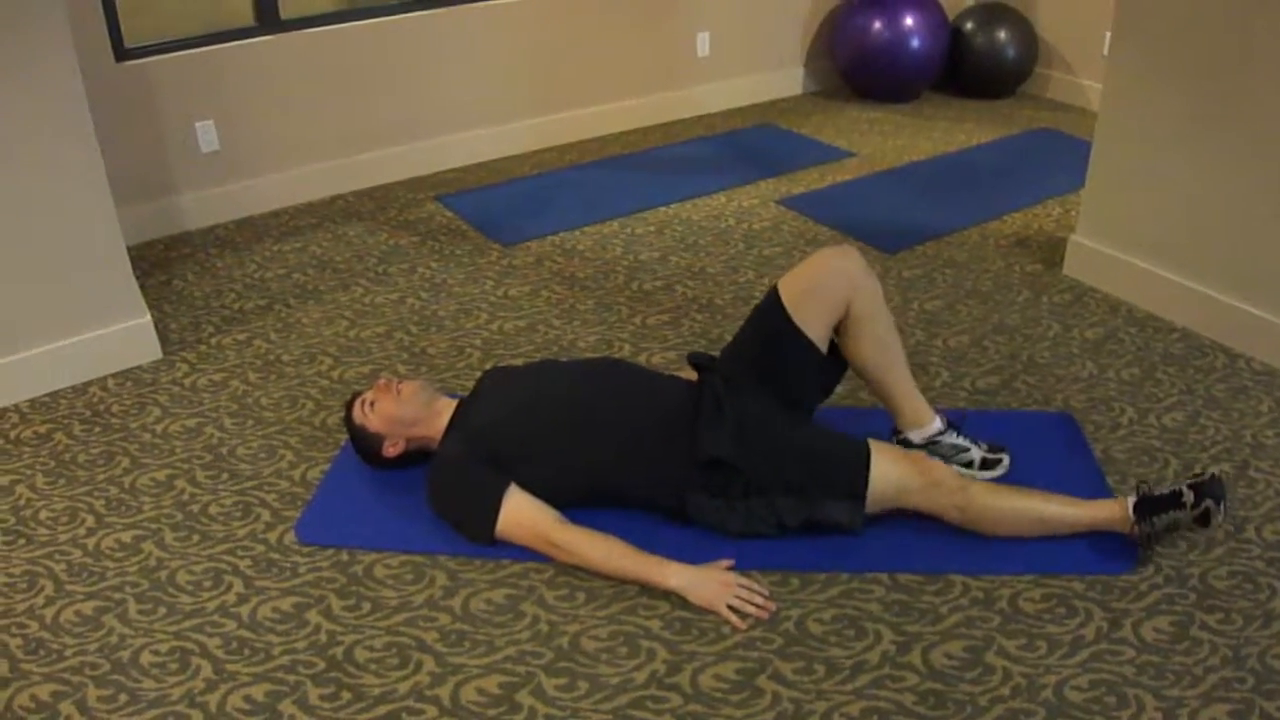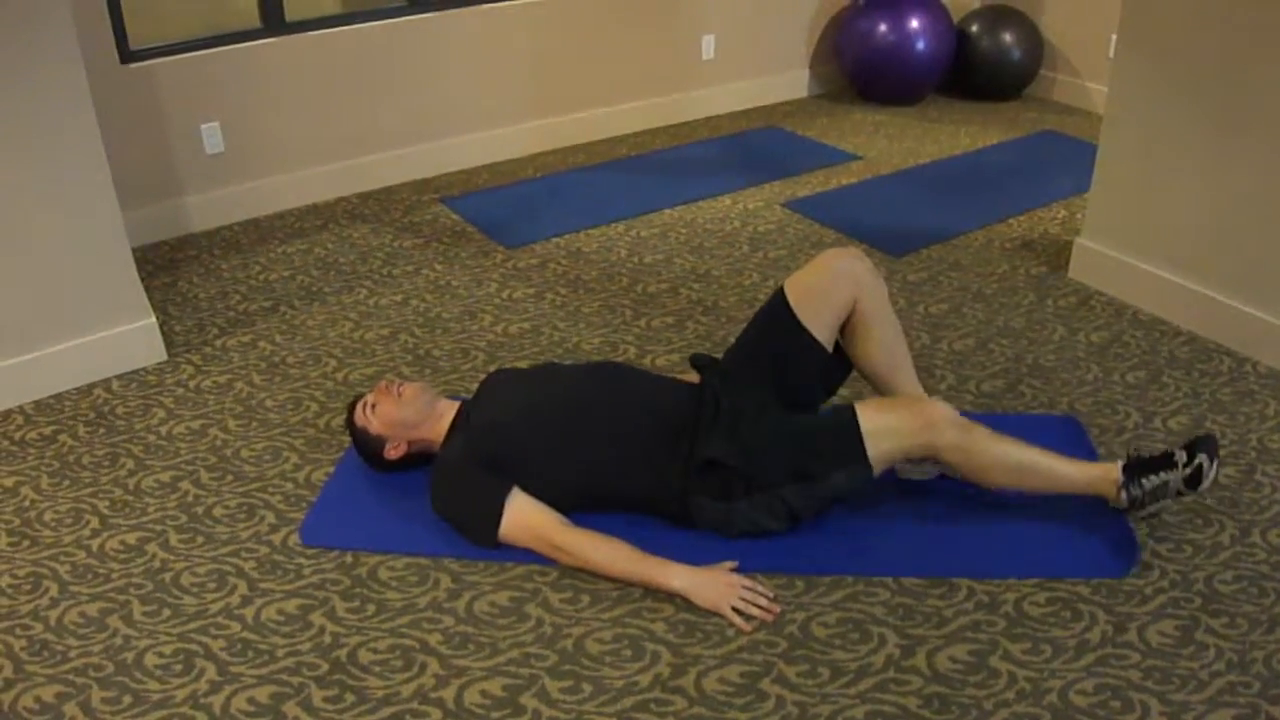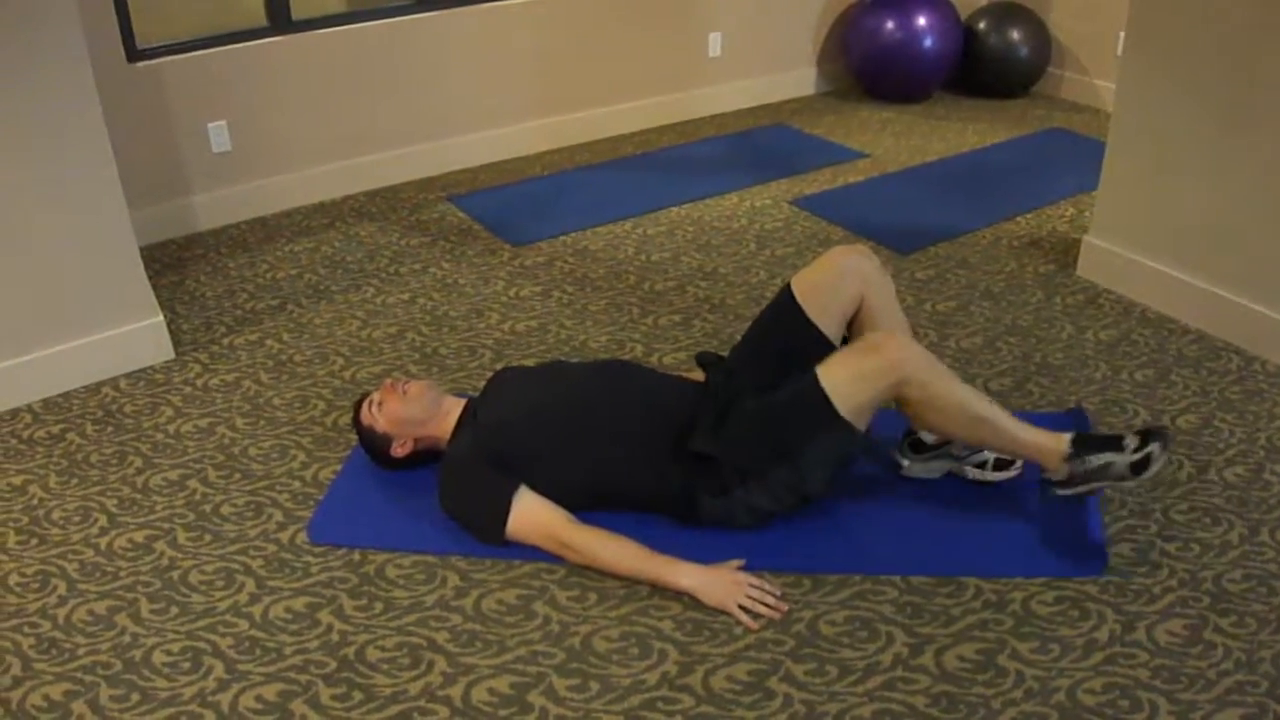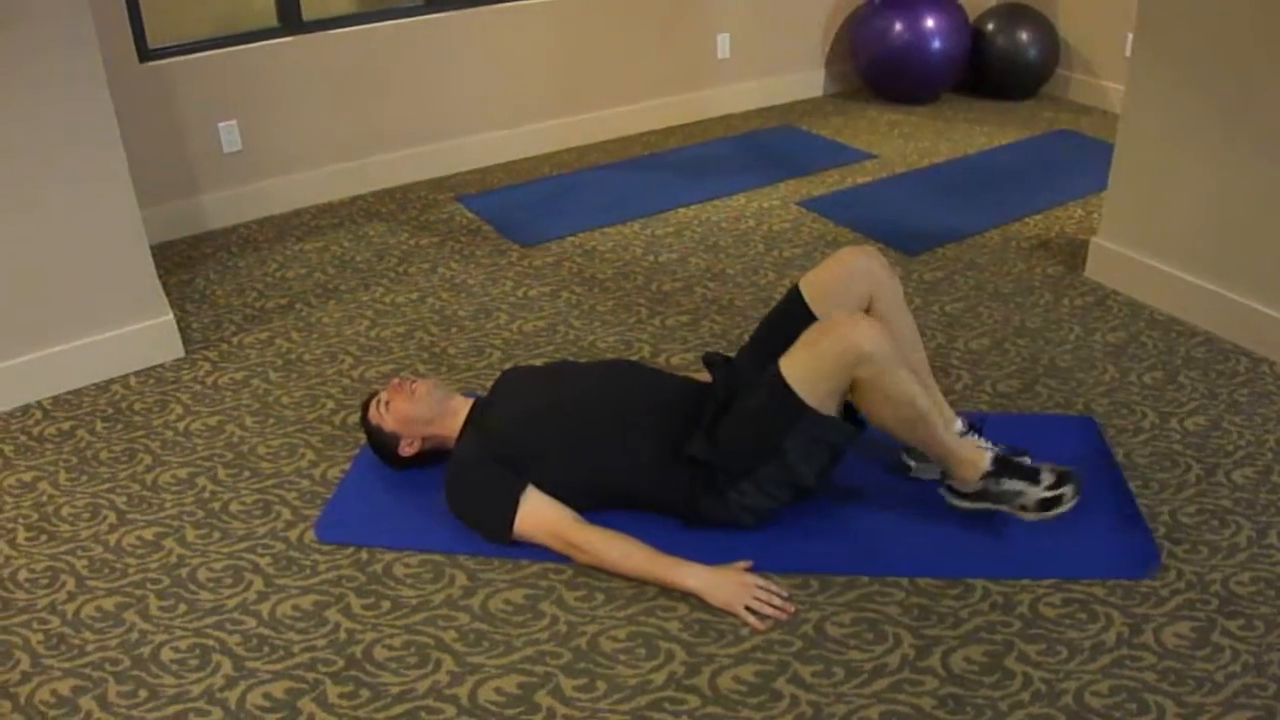
dt=0.3s
person 1, frame 1
left shoulder: (497, 384)
right shoulder: (458, 476)
right elbow: (555, 537)
left wrist: (692, 379)
right wrist: (681, 577)
left hip: (716, 397)
right hip: (719, 474)
left knee: (839, 269)
right knee: (929, 483)
left ankle: (926, 431)
right ankle: (1126, 513)
person 1, frame 2
left shoulder: (499, 390)
right shoulder: (459, 479)
right elbow: (557, 538)
left wrist: (696, 380)
right wrist: (684, 580)
left hip: (717, 399)
right hip: (723, 478)
left knee: (845, 268)
right knee: (927, 424)
left ankle: (915, 427)
right ankle: (1115, 483)
person 1, frame 3
left shoulder: (506, 384)
right shoulder: (467, 477)
right elbow: (567, 536)
left wrist: (698, 378)
right wrist: (692, 578)
left hip: (721, 397)
right hip: (726, 475)
left knee: (852, 265)
right knee: (895, 352)
left ankle: (935, 441)
right ankle: (1058, 457)
person 1, frame 4
left shoulder: (512, 387)
right shoulder: (473, 474)
right elbow: (573, 535)
left wrist: (708, 380)
right wrist: (698, 578)
left hip: (721, 397)
right hip: (727, 476)
left knee: (862, 266)
right knee: (855, 337)
left ankle: (946, 437)
right ankle: (975, 472)
